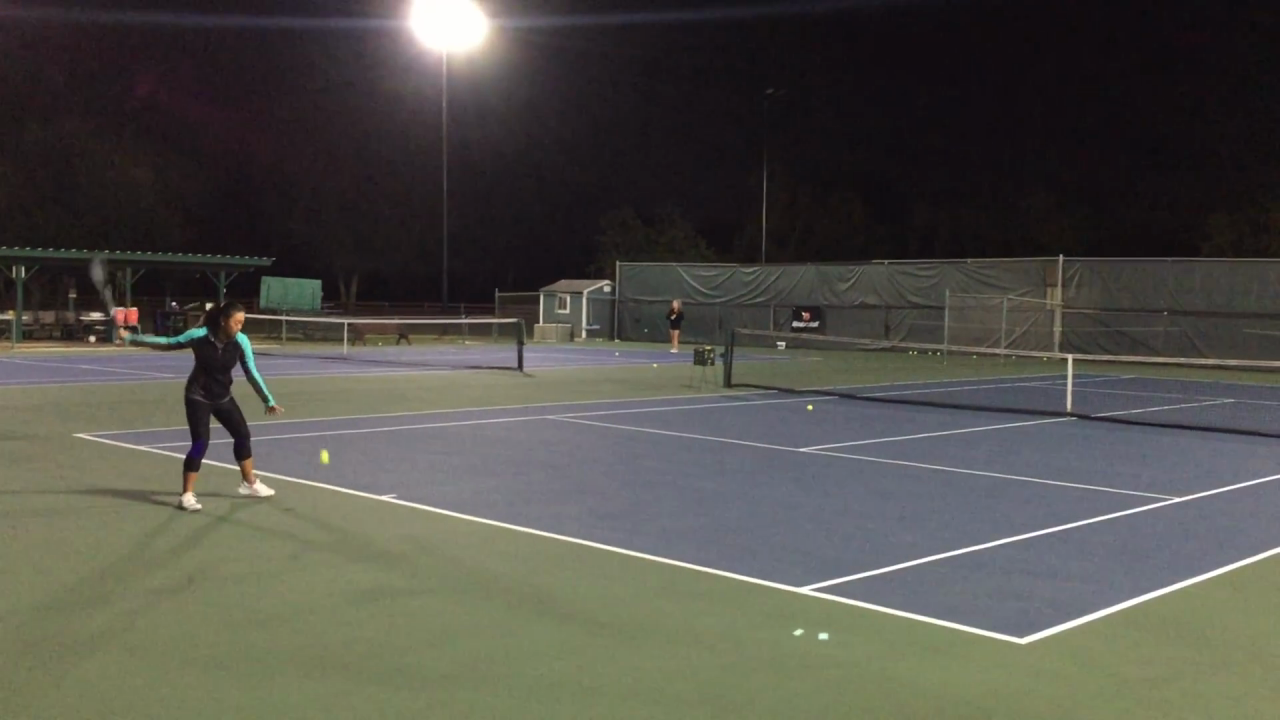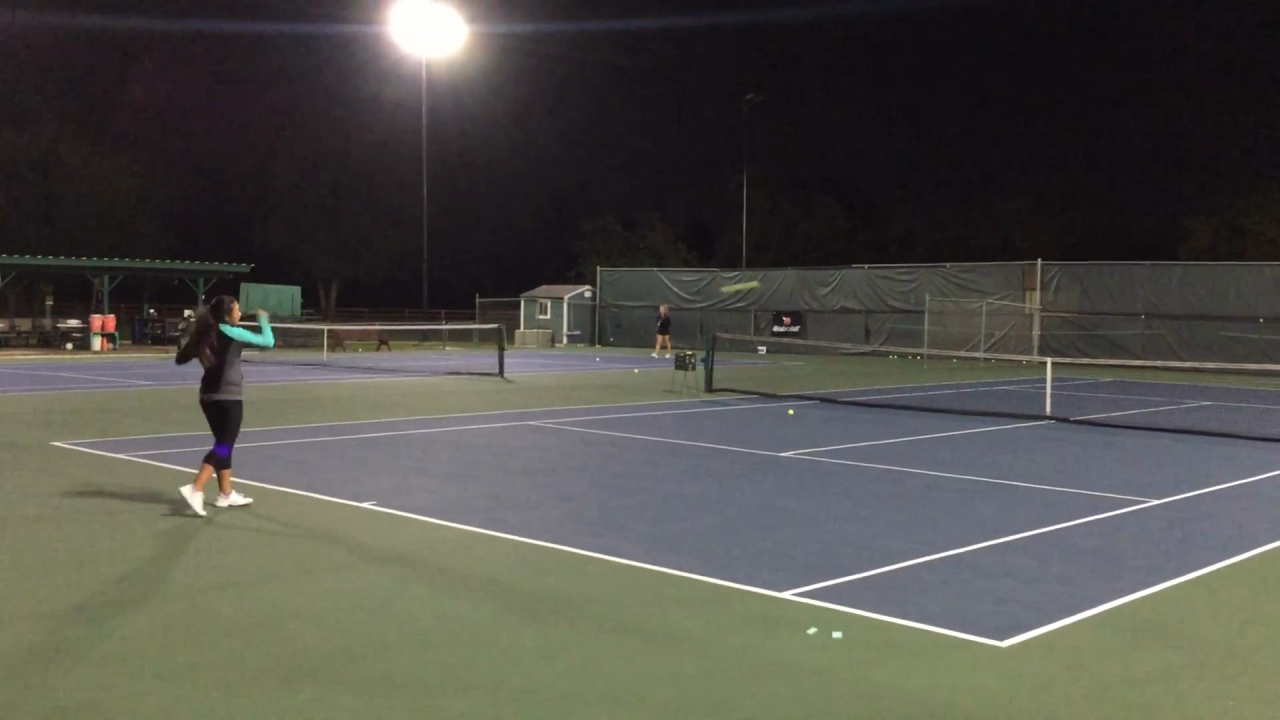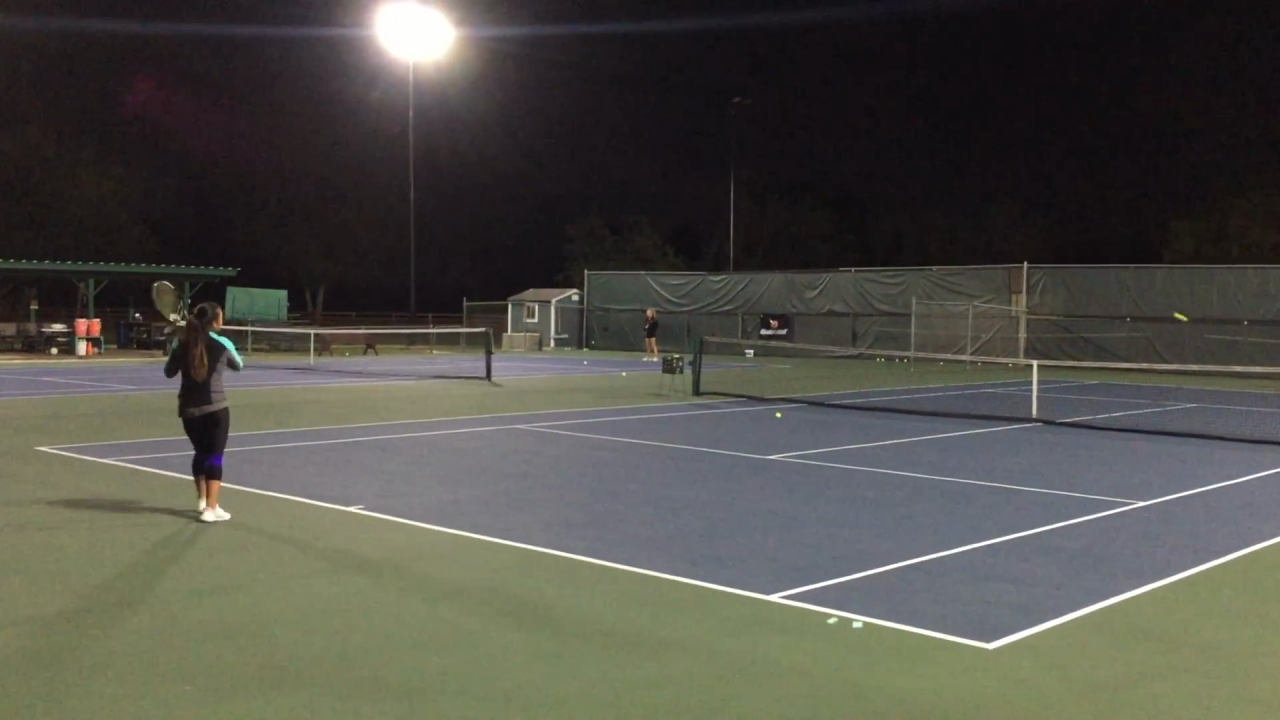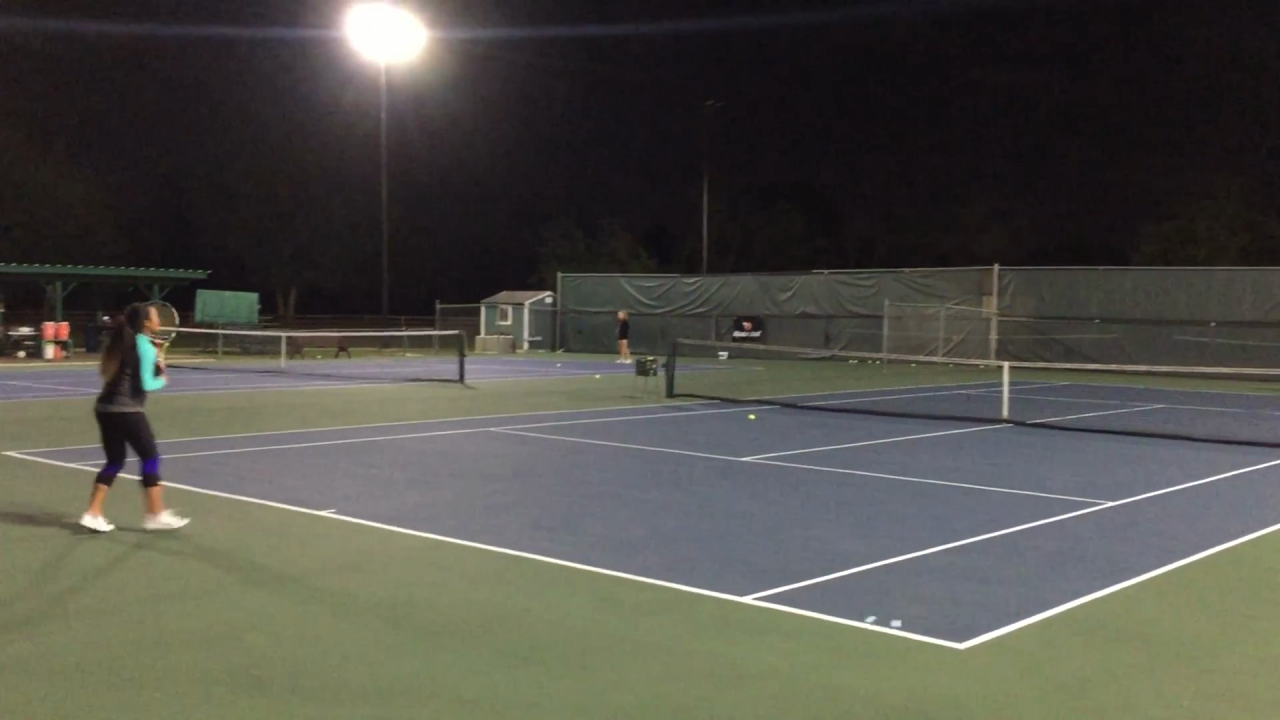
dt=0.5s
person 1, frame 1
left shoulder: (241, 342)
right shoulder: (199, 336)
left elbow: (252, 374)
right elbow: (167, 344)
left wrist: (269, 401)
right wrist: (131, 338)
left hip: (223, 398)
right hip: (198, 397)
left knee: (243, 435)
right knee: (200, 444)
left ankle: (250, 482)
right ankle: (187, 494)
person 1, frame 2
left shoulder: (205, 335)
right shoulder: (233, 334)
left elbow: (181, 358)
right elbow: (267, 342)
right wrist: (264, 320)
left hip: (209, 397)
right hip: (228, 398)
left knee: (224, 444)
right knee: (223, 446)
left ankle: (226, 493)
right ankle: (195, 489)
person 1, frame 3
left shoulder: (181, 344)
right shoulder: (223, 345)
left elbow: (169, 373)
right elbow: (238, 366)
left hip: (189, 409)
right hip: (214, 408)
left knee: (201, 453)
right knee: (214, 456)
left ankle: (203, 500)
right ankle: (211, 509)
person 1, frame 4
left shoulder: (125, 343)
right shoulder: (146, 347)
right elbow: (147, 385)
left wrist: (154, 369)
right wrist: (162, 380)
left hip: (106, 408)
right hip: (127, 411)
left knee: (114, 462)
right knee: (150, 459)
left ankle: (92, 514)
right ankle: (158, 515)
